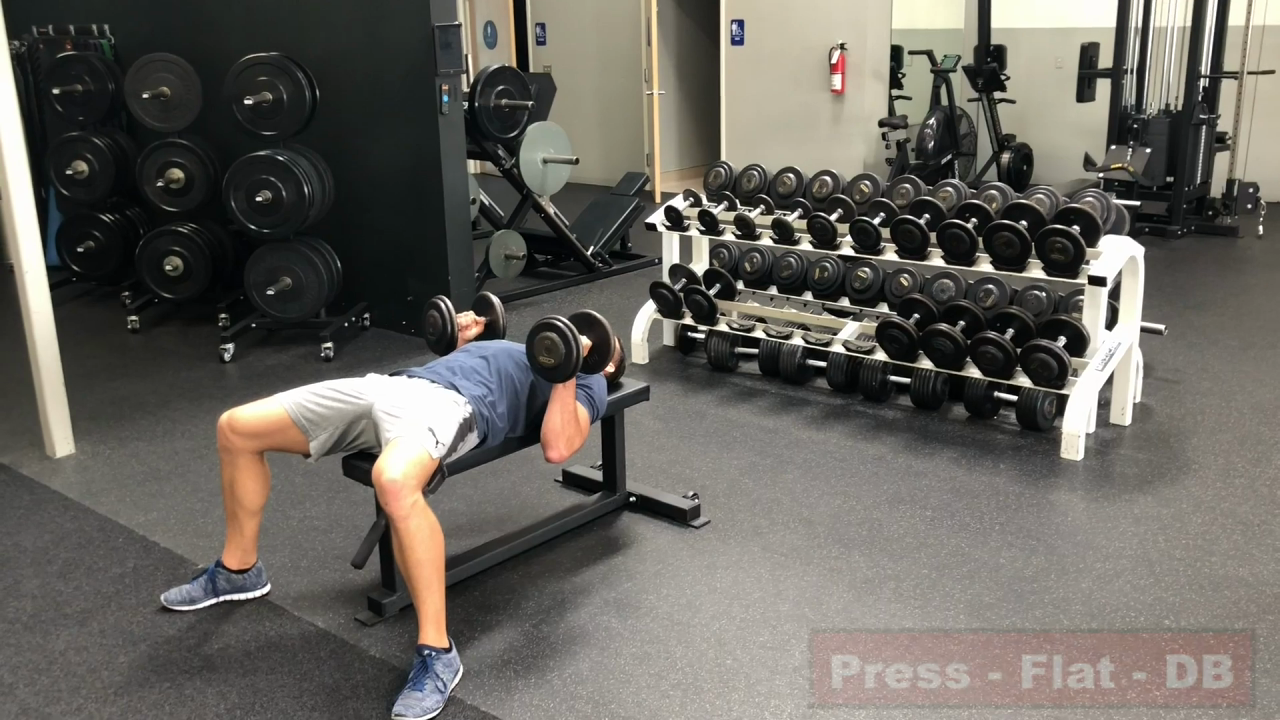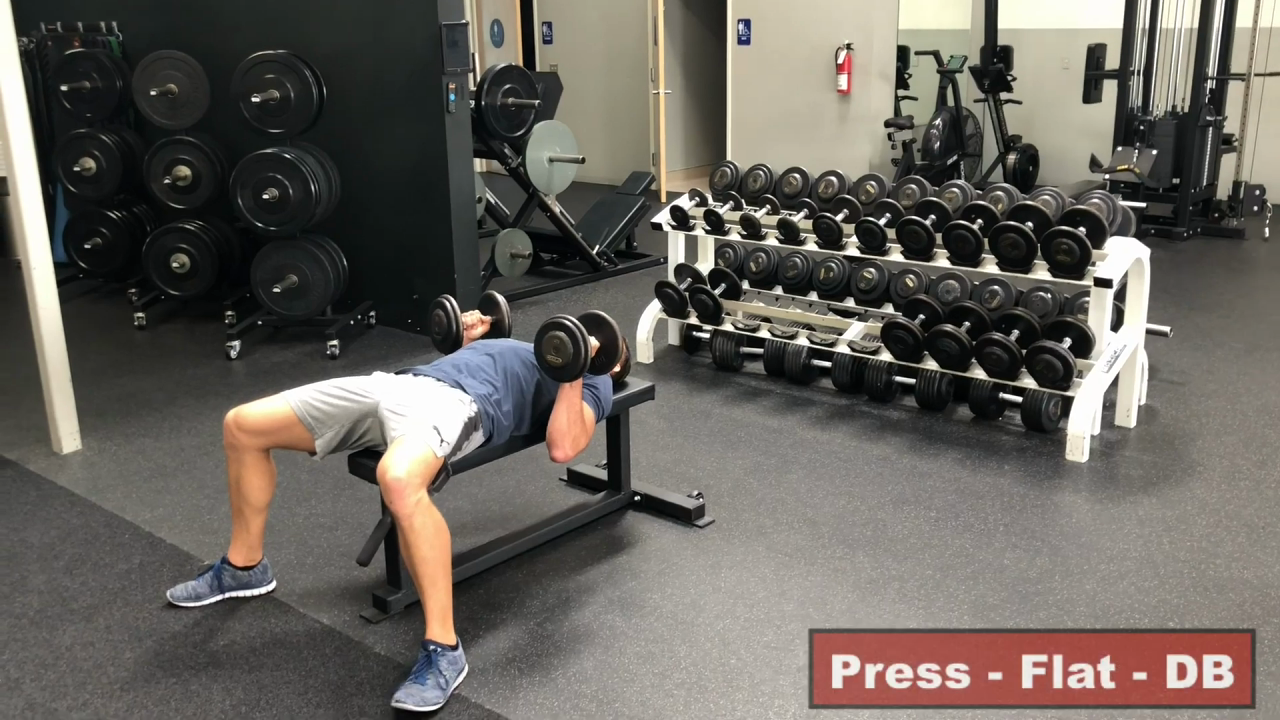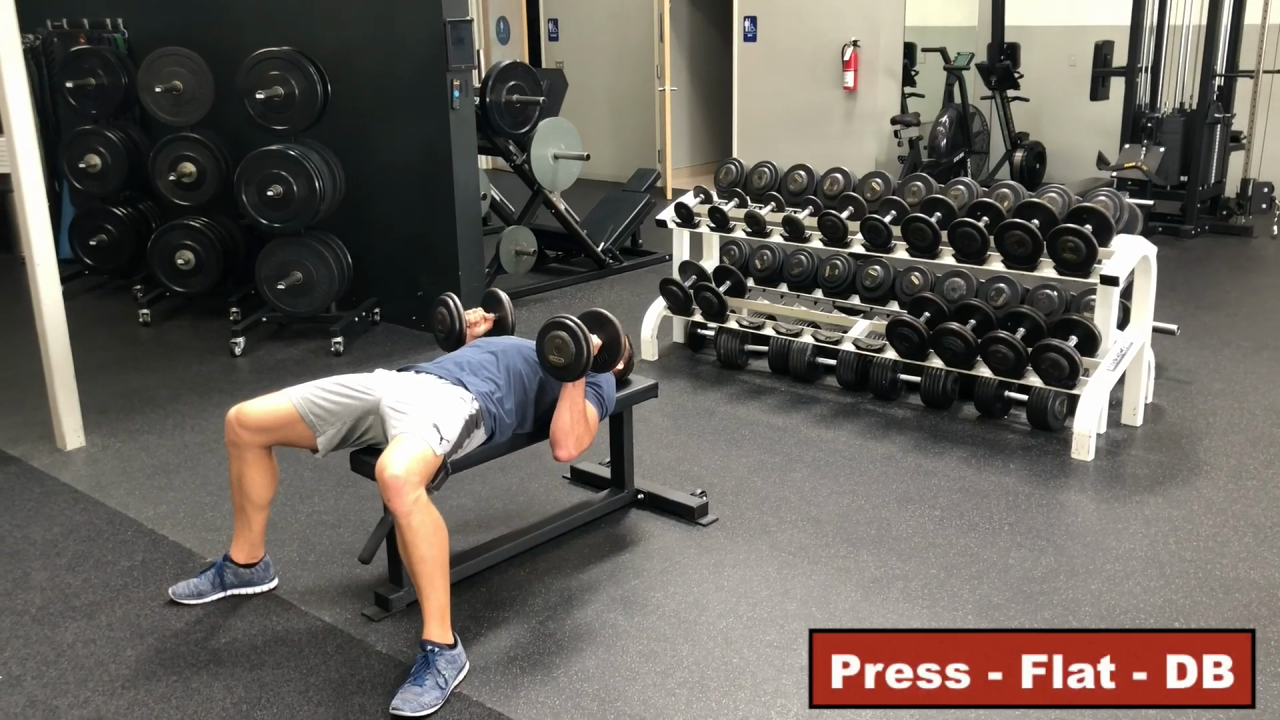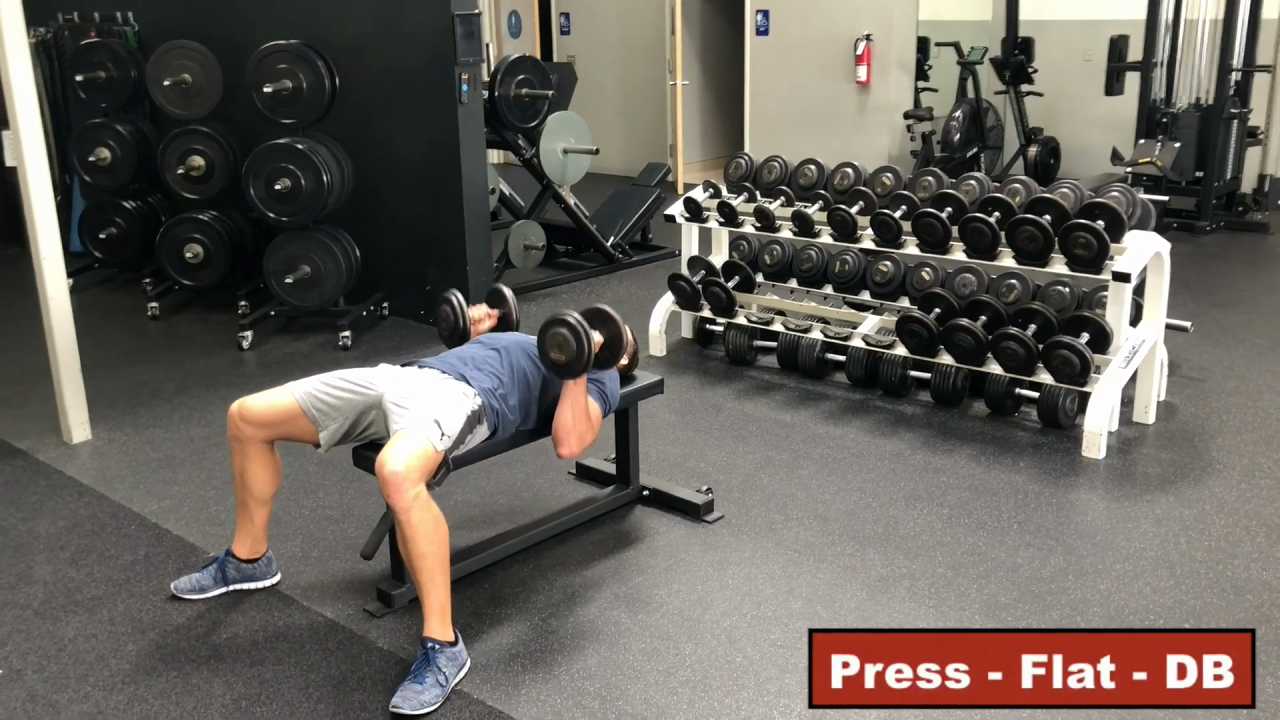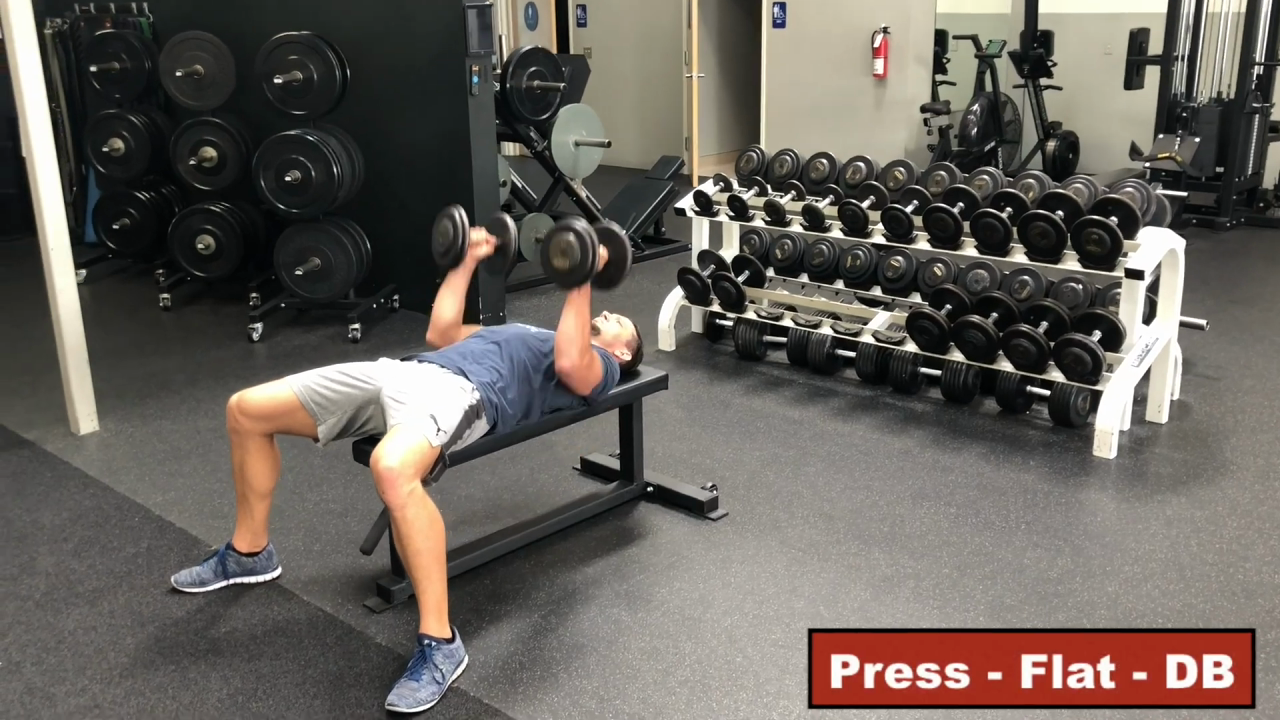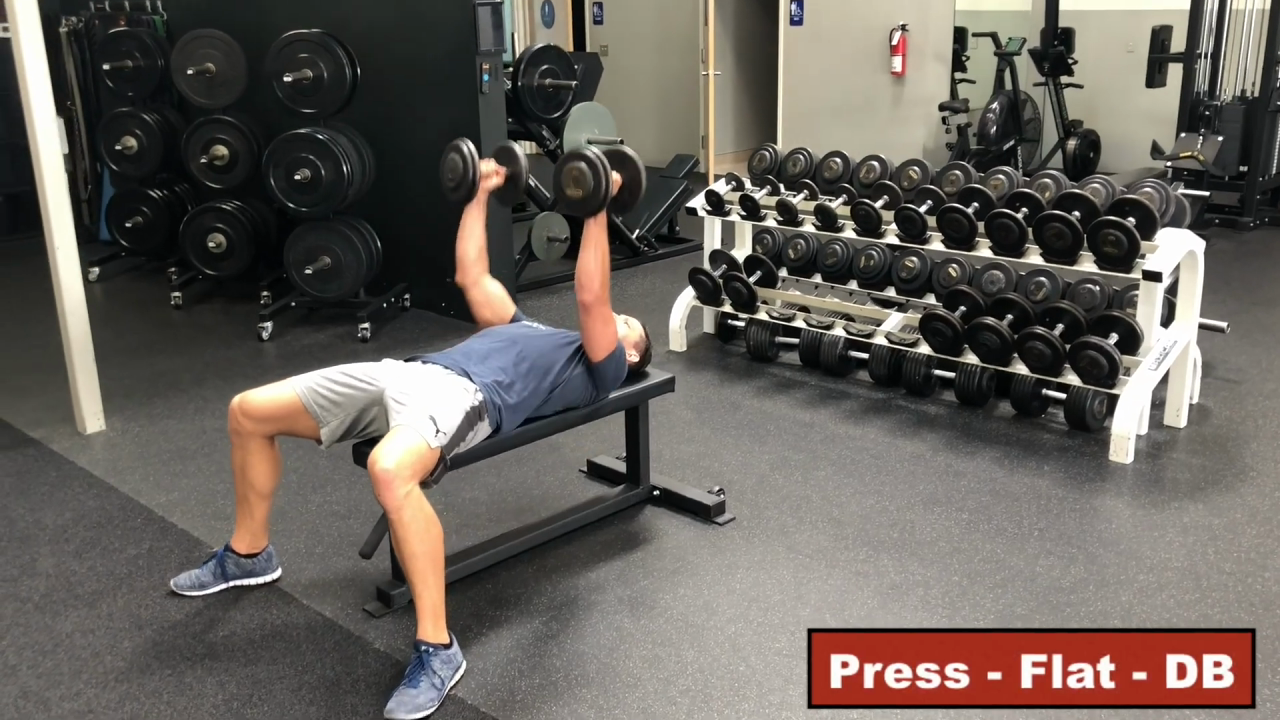
dt=0.3s
person 1, frame 1
left shoulder: (586, 380)
right shoulder: (533, 352)
left elbow: (556, 448)
right wrist: (459, 341)
left hip: (450, 403)
right hip: (389, 384)
left knee: (395, 483)
right knee: (236, 429)
left ankle: (436, 654)
right ankle: (239, 570)
person 1, frame 2
left shoulder: (593, 382)
right shoulder: (537, 353)
left elbow: (562, 448)
right wrist: (465, 338)
left hip: (456, 402)
right hip: (396, 384)
left knee: (400, 480)
right knee: (242, 426)
left ankle: (443, 650)
right ankle: (244, 567)
person 1, frame 3
left shoulder: (594, 378)
right shoulder: (540, 350)
left elbow: (565, 447)
right wrist: (468, 338)
left hip: (459, 400)
right hip: (398, 380)
left knee: (399, 479)
right knee: (244, 422)
left ankle: (441, 649)
right ankle: (247, 564)
person 1, frame 4
left shoulder: (599, 377)
right shoulder: (545, 346)
left elbow: (568, 444)
left hip: (463, 397)
right hip: (405, 376)
left knee: (399, 474)
right knee: (247, 417)
left ankle: (442, 646)
right ankle: (249, 559)
person 1, frame 5
left shoulder: (599, 367)
right shoulder: (529, 333)
left elbow: (569, 362)
right elbow: (439, 331)
right wrist: (469, 261)
left hip: (462, 389)
right hip: (402, 368)
left knee: (393, 470)
right knee: (246, 409)
left ankle: (439, 642)
right ankle: (249, 552)
person 1, frame 6
left shoulder: (600, 367)
right shoulder: (530, 328)
left elbow: (591, 299)
right elbow: (470, 276)
right wrist: (480, 195)
left hip: (464, 396)
right hip: (408, 372)
left knee: (390, 471)
right knee: (248, 412)
left ankle: (436, 649)
right ankle: (248, 555)
